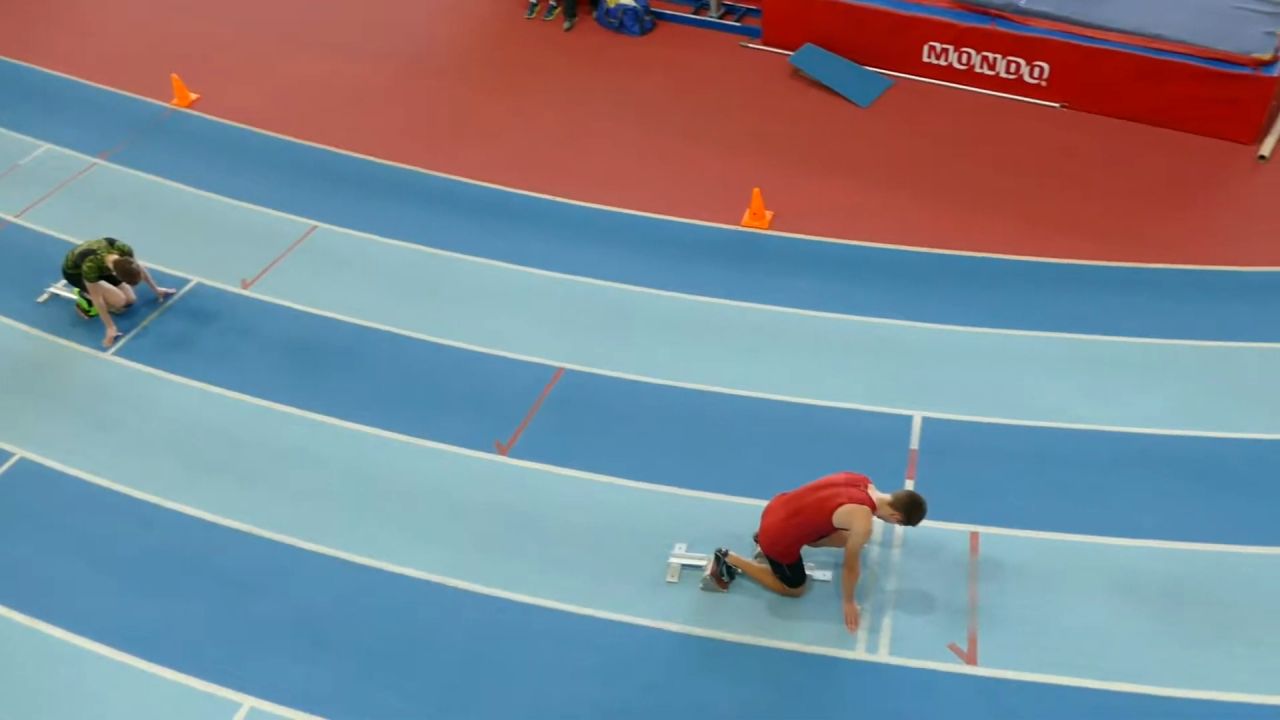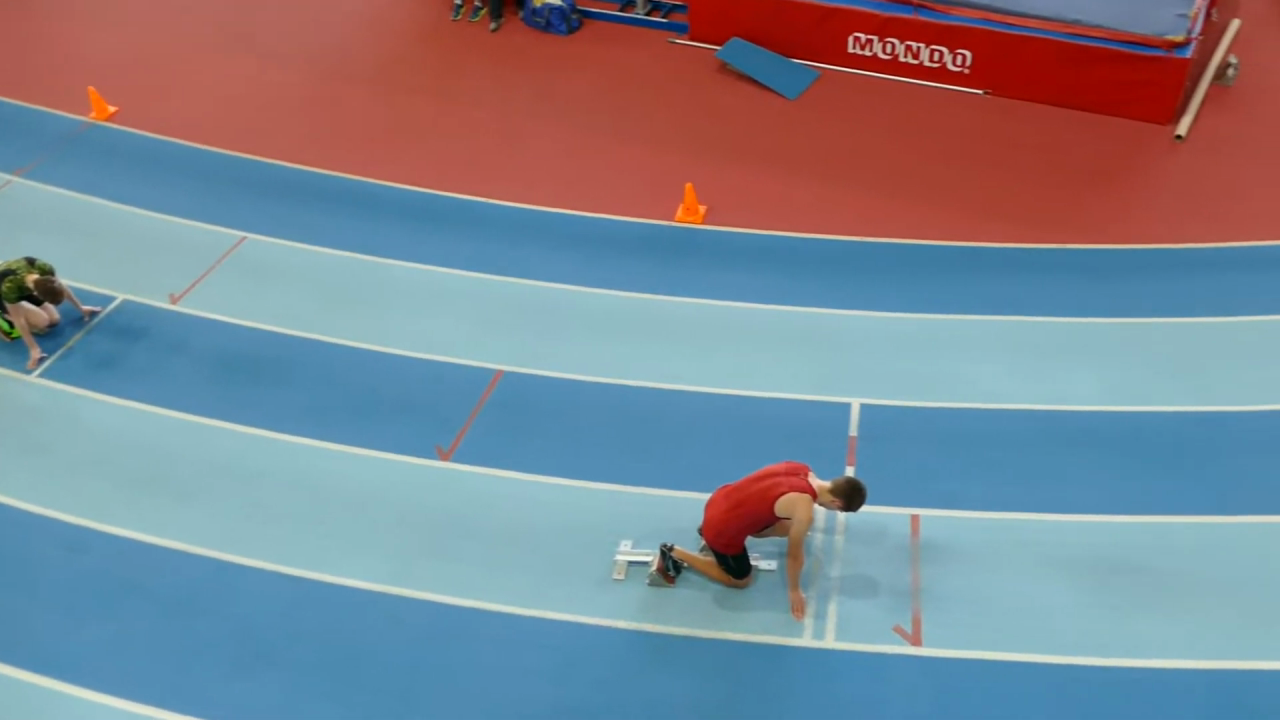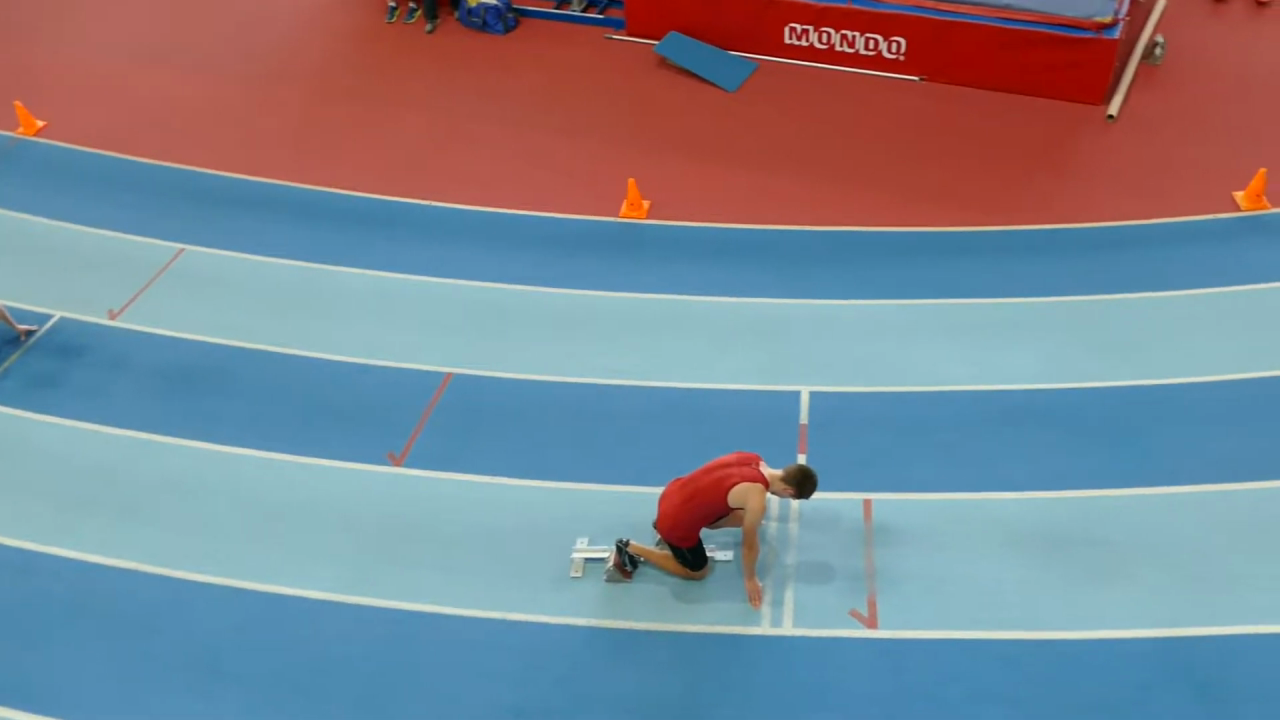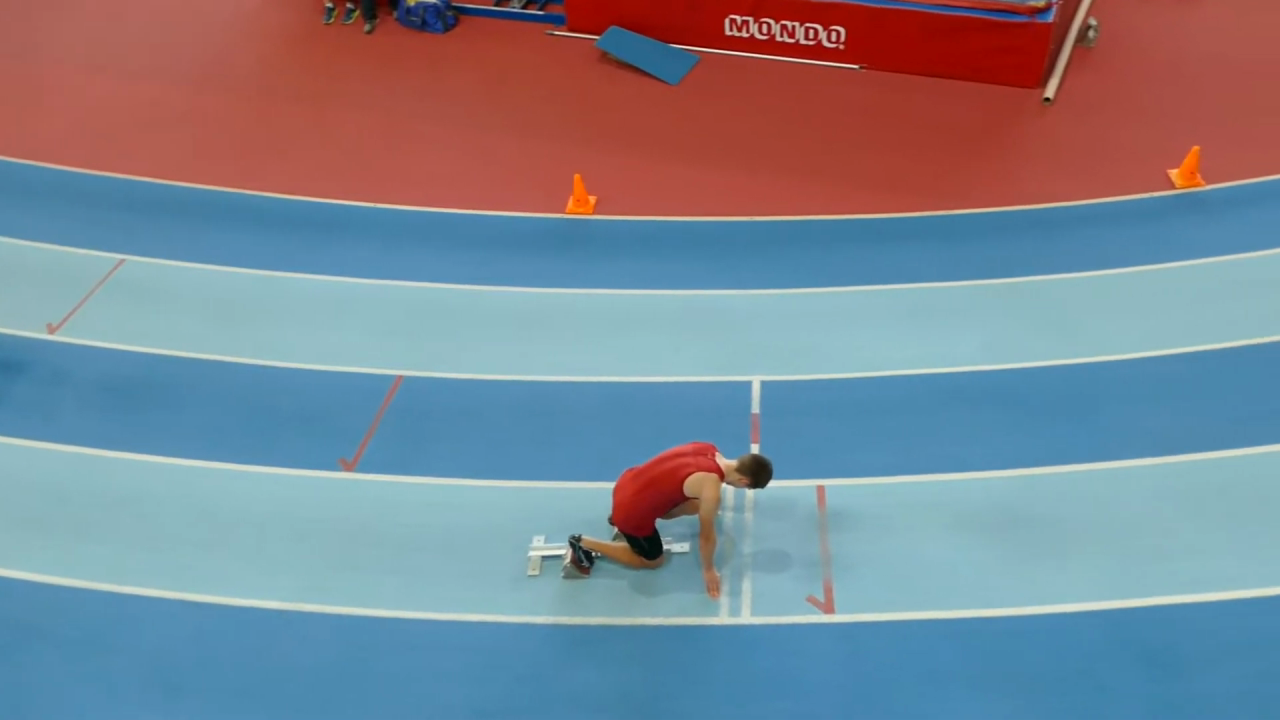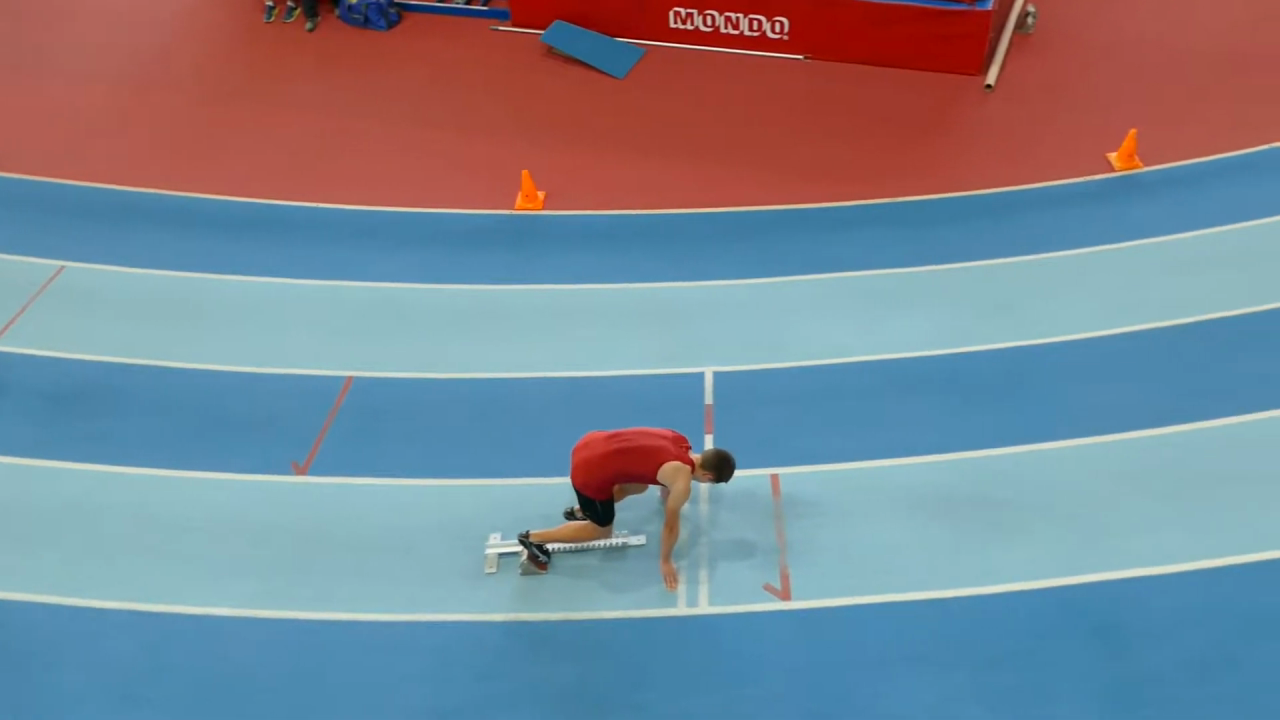
dt=0.4s
person 1, frame 1
left shoulder: (864, 482)
right shoulder: (863, 522)
right elbow: (850, 567)
left wrist: (853, 542)
right wrist: (849, 602)
left hip: (778, 507)
right hip: (778, 538)
left knee: (842, 538)
right knee: (795, 589)
right ankle: (729, 560)
person 1, frame 2
left shoulder: (804, 470)
right shoulder: (804, 511)
right elbow: (794, 555)
left wrist: (797, 530)
right wrist: (794, 591)
left hip: (721, 500)
right hip: (721, 530)
left knee: (785, 528)
right knee: (741, 580)
right ankle: (674, 554)
person 1, frame 3
left shoulder: (755, 460)
right shoulder: (757, 500)
right elbow: (749, 545)
left wrist: (751, 520)
right wrist: (750, 580)
left hip: (673, 494)
right hip: (676, 523)
left knee: (739, 517)
right knee: (698, 572)
right ankle: (630, 549)
person 1, frame 4
left shoulder: (711, 450)
right shoulder: (712, 490)
right elbow: (707, 535)
left wrist: (707, 509)
right wrist: (709, 570)
left hip: (627, 484)
right hip: (631, 511)
left knee: (694, 506)
right knee: (653, 561)
left ankle: (622, 520)
right ankle: (583, 544)
person 1, frame 5
left shoulder: (681, 442)
right shoulder: (682, 481)
right elbow: (671, 525)
left wrist: (667, 496)
right wrist: (665, 561)
left hip: (590, 444)
right hip: (590, 471)
right knee: (602, 529)
left ankle: (579, 511)
right ankle: (533, 539)
